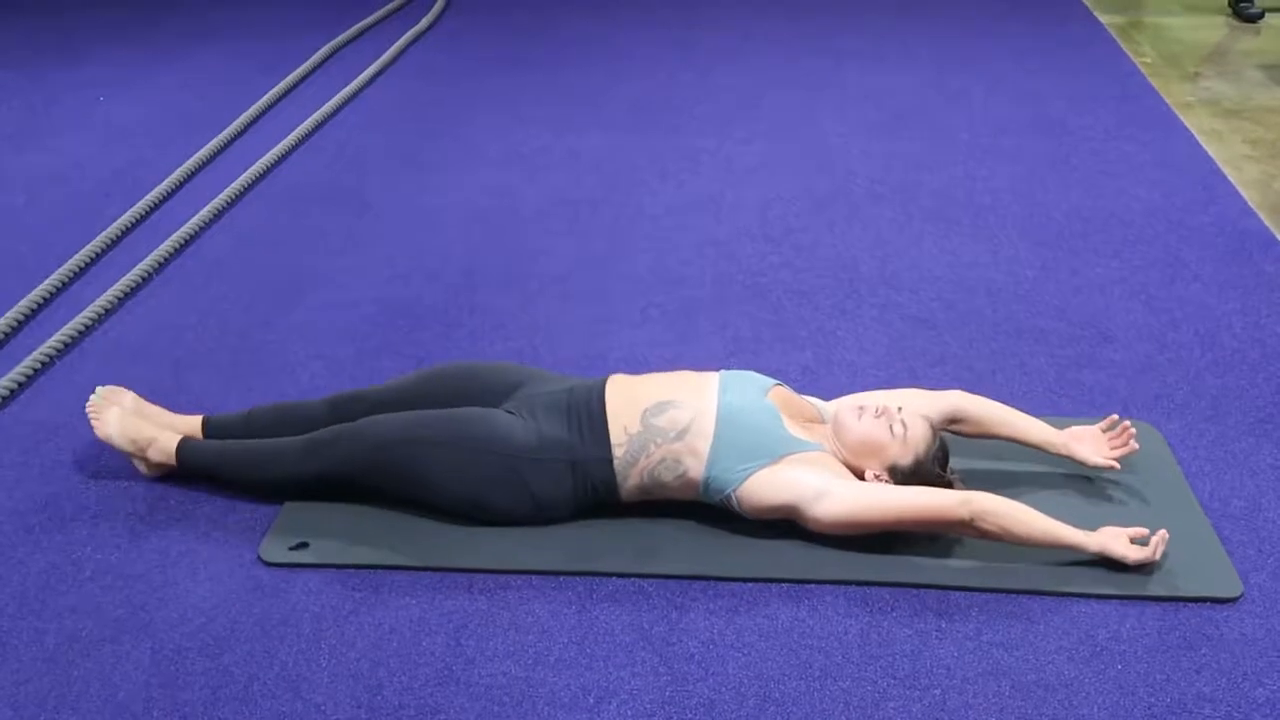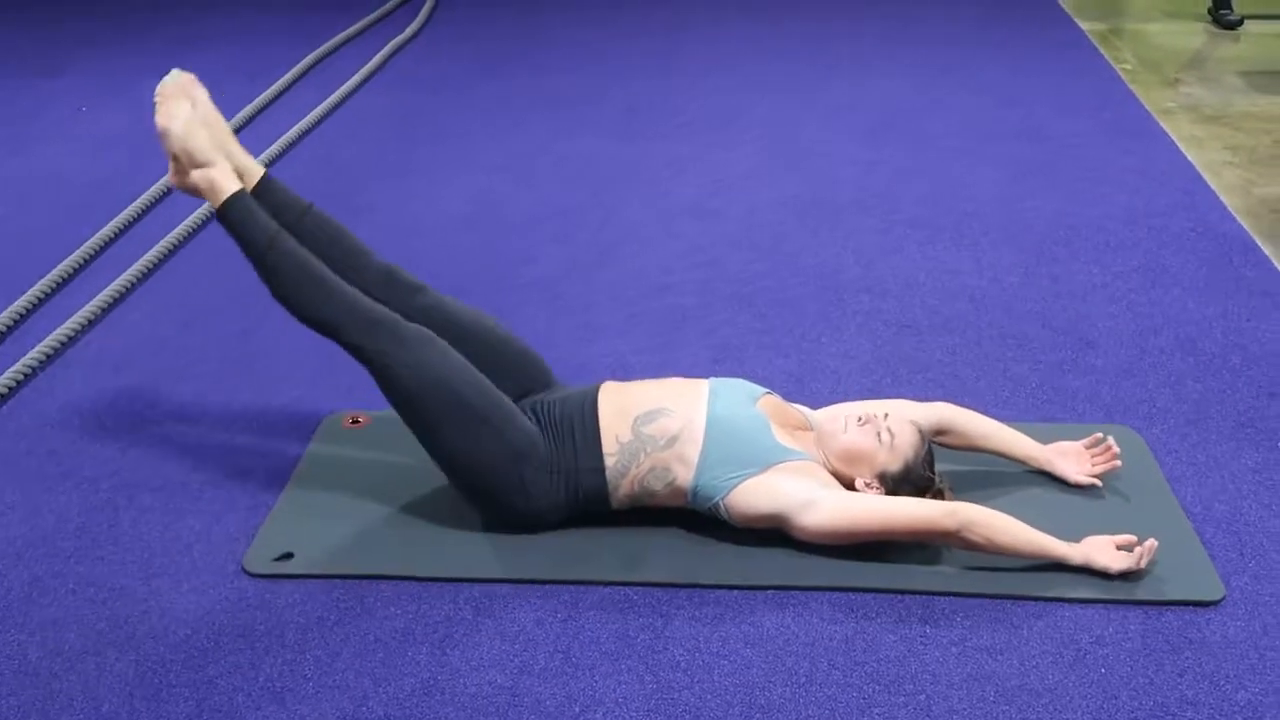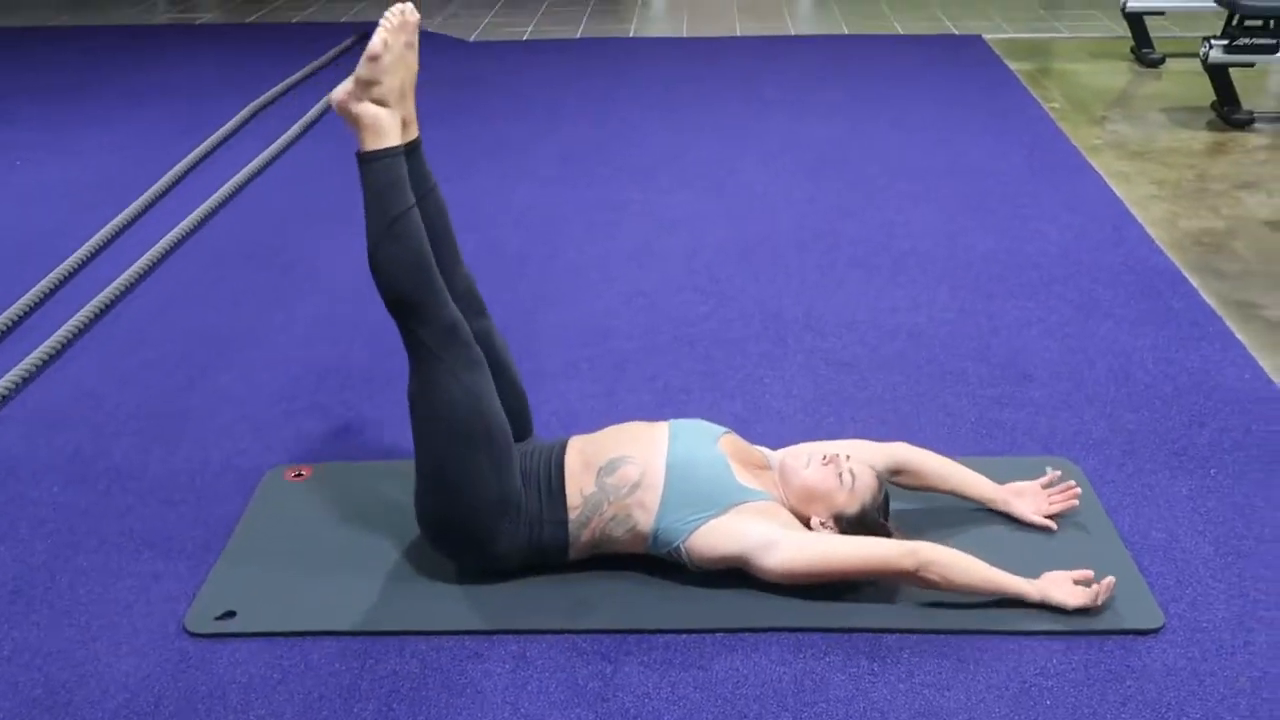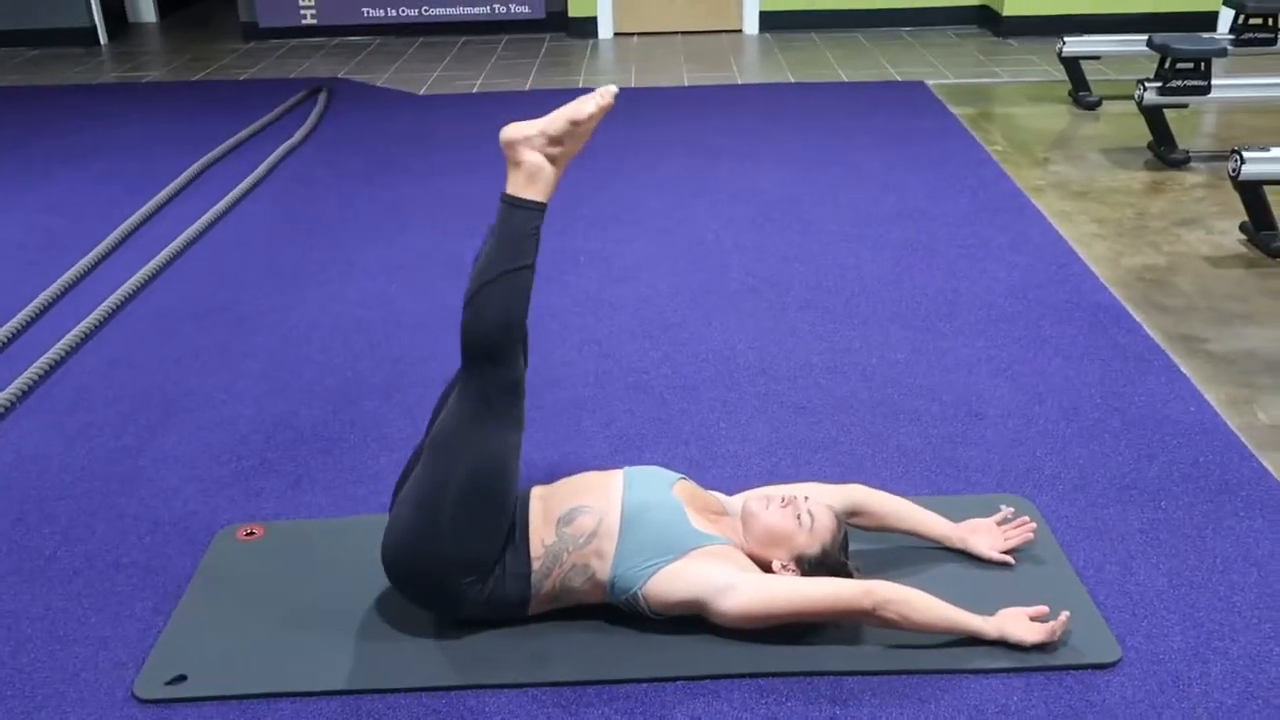
dt=1s
person 1, frame 1
left shoulder: (820, 489)
right shoulder: (816, 413)
left elbow: (966, 509)
right elbow: (956, 398)
left wrist: (1097, 542)
right wrist: (1067, 442)
left hip: (549, 465)
right hip: (565, 396)
left knee: (341, 453)
right knee: (359, 408)
left ankle: (171, 452)
right ankle: (189, 424)
person 1, frame 2
left shoulder: (809, 499)
right shoulder: (813, 425)
left elbow: (952, 521)
right elbow: (945, 411)
left wrist: (1077, 554)
right wrist: (1048, 458)
left hip: (534, 473)
right hip: (565, 405)
left knee: (379, 328)
right knee: (404, 300)
left ankle: (223, 186)
right ankle: (239, 174)
person 1, frame 3
left shoulder: (767, 538)
right shoulder: (766, 467)
left elbow: (911, 560)
right elbow: (901, 451)
left wrist: (1034, 589)
right wrist: (1001, 496)
left hip: (493, 521)
right hip: (530, 468)
left knee: (436, 324)
left ankle: (380, 125)
person 1, frame 4
left shoulder: (725, 583)
right shoulder: (725, 513)
left elbow: (868, 600)
right elbow: (855, 495)
left wrist: (991, 627)
right wrist: (955, 533)
left hip: (452, 566)
right hip: (481, 527)
left knee: (492, 368)
